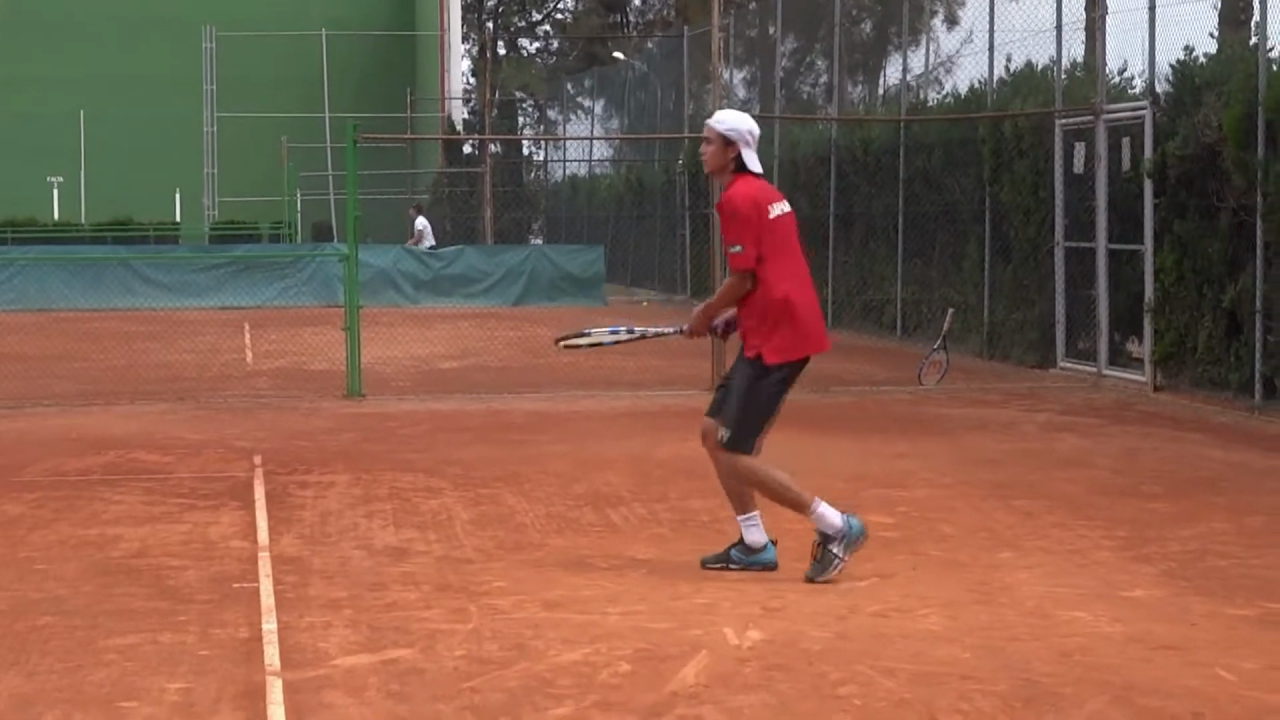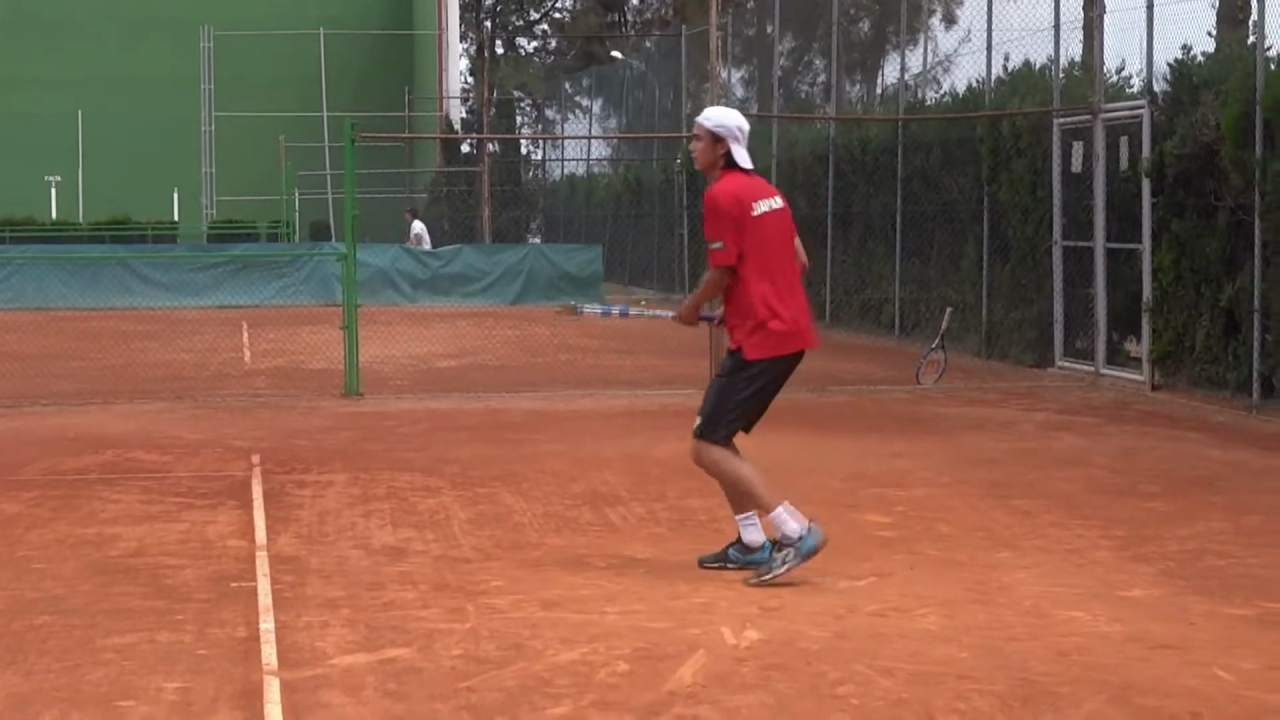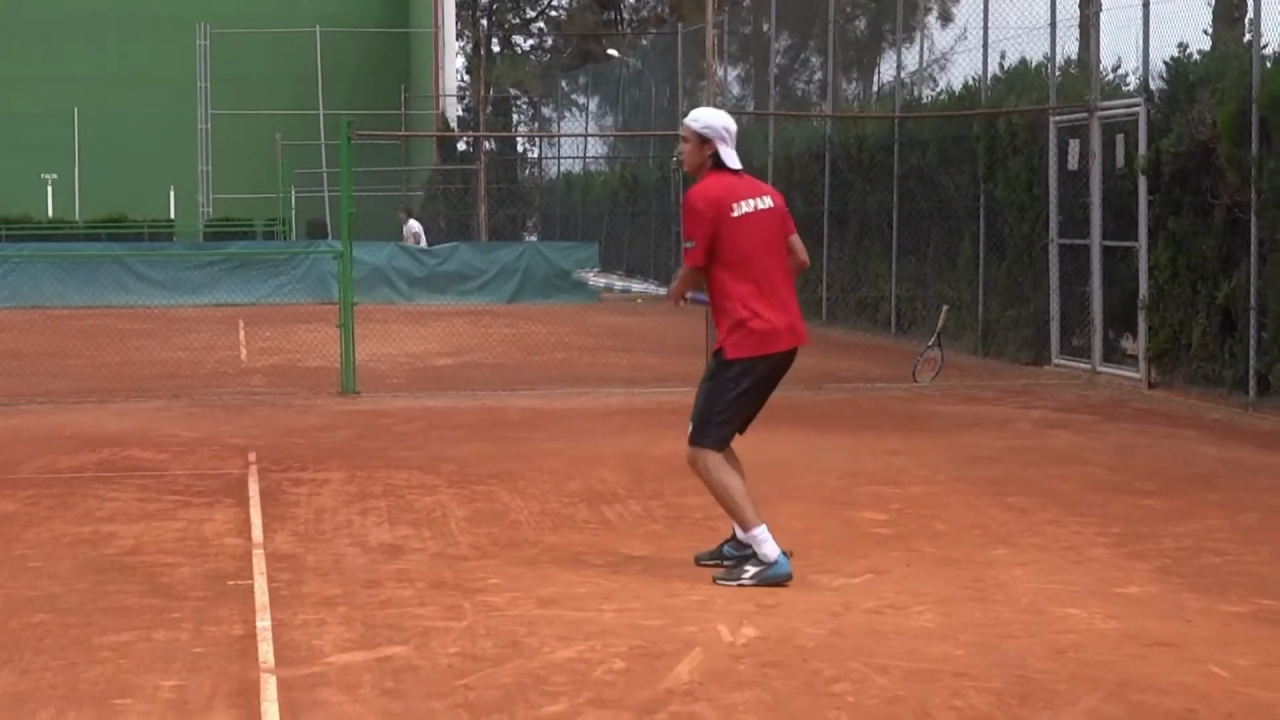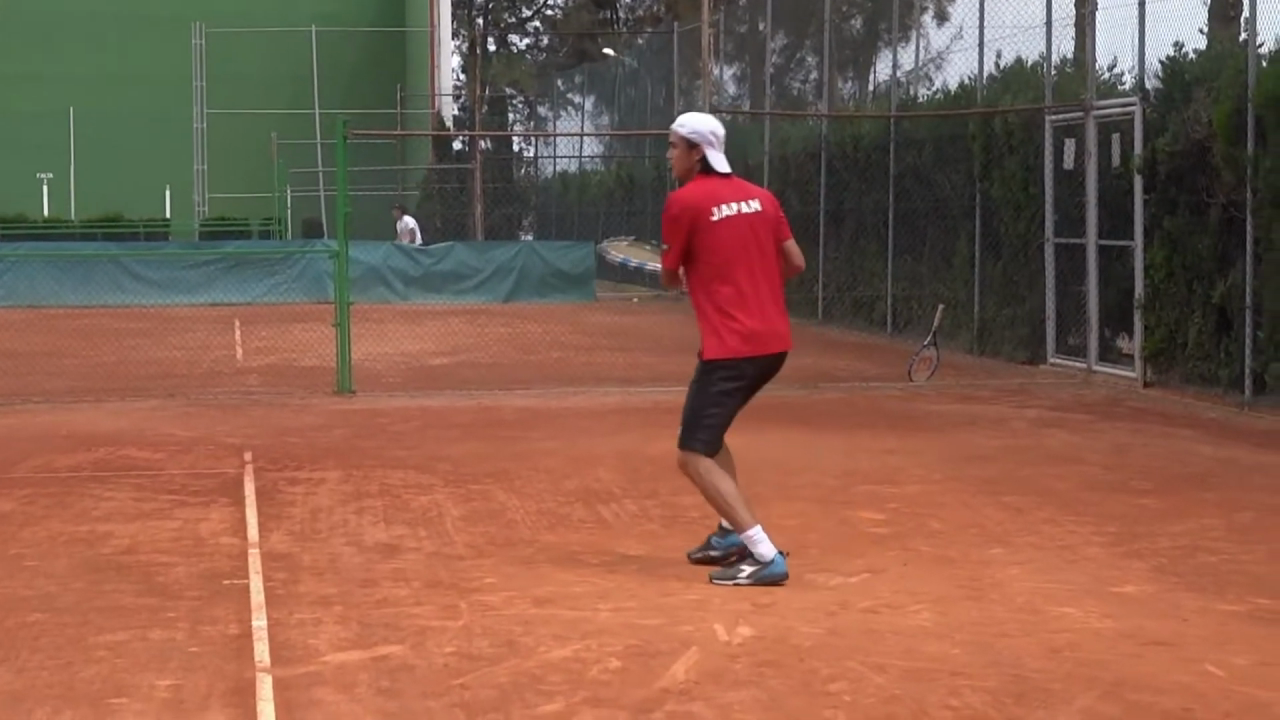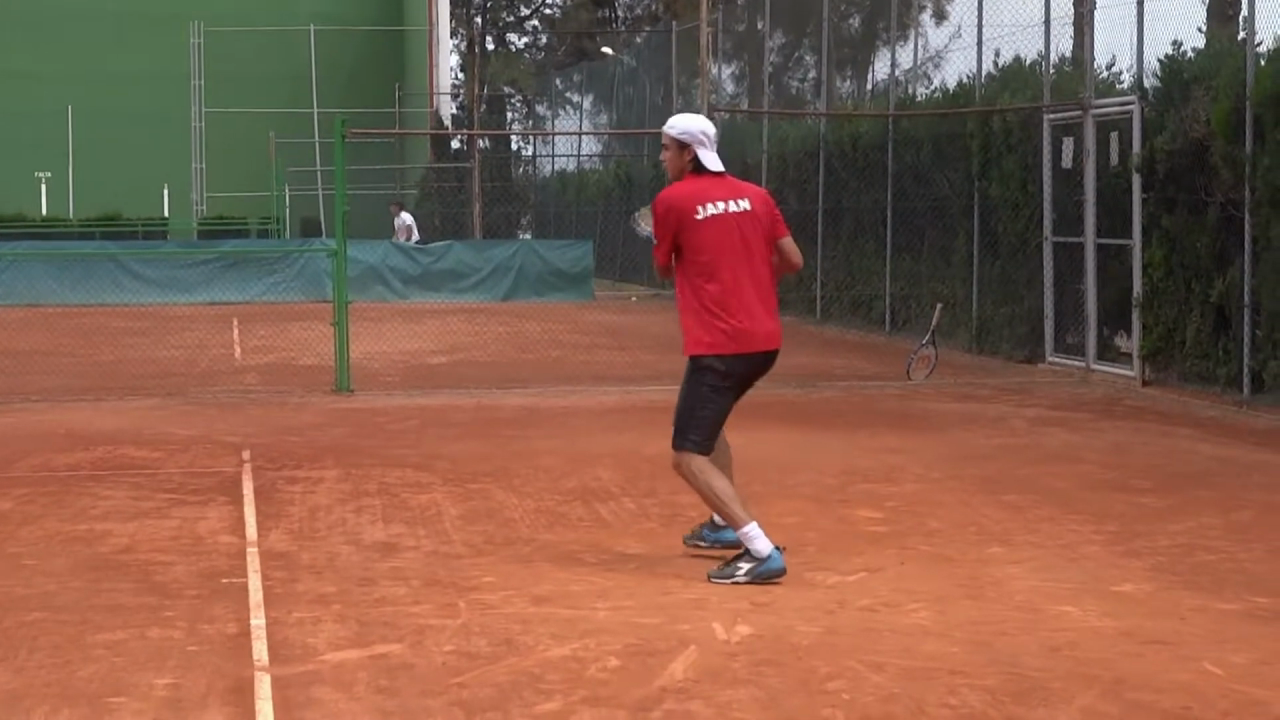
dt=0.1s
person 1, frame 1
left shoulder: (737, 198)
right shoulder: (762, 193)
left elbow: (742, 280)
left wrist: (703, 315)
right wrist: (737, 316)
left hip: (777, 343)
right hip: (774, 336)
left knee: (737, 456)
right knee: (714, 433)
left ankle: (837, 525)
right ankle: (755, 543)
person 1, frame 2
left shoulder: (721, 195)
right shoulder: (766, 190)
left elbow: (721, 275)
right elbow: (799, 263)
left wrist: (689, 307)
left hip: (762, 340)
right hip: (788, 334)
left knee: (707, 447)
right knee: (716, 435)
left ankle: (796, 531)
right ankle: (754, 543)
person 1, frame 3
left shoulder: (700, 197)
right shoulder: (765, 192)
left elbow: (692, 274)
right elbow: (800, 260)
left wrist: (677, 291)
left hip: (746, 343)
right hip: (783, 338)
left knee: (703, 453)
right knee: (714, 435)
left ankle: (769, 557)
right ankle: (745, 538)
person 1, frame 4
left shoulder: (683, 201)
right shoulder: (759, 195)
left elbow: (670, 272)
right elbow: (796, 264)
left wrist: (683, 274)
left hip: (731, 346)
right hip: (773, 342)
left knee: (693, 456)
right knee: (705, 435)
left ankle: (765, 556)
right ankle: (734, 532)
person 1, frame 5
left shoulder: (671, 200)
right shoulder: (755, 195)
left elbow: (663, 267)
right elbow: (793, 262)
left hip: (718, 345)
right hip: (764, 341)
left knee: (688, 457)
right knee: (706, 427)
left ankle: (762, 551)
right ankle: (723, 524)
